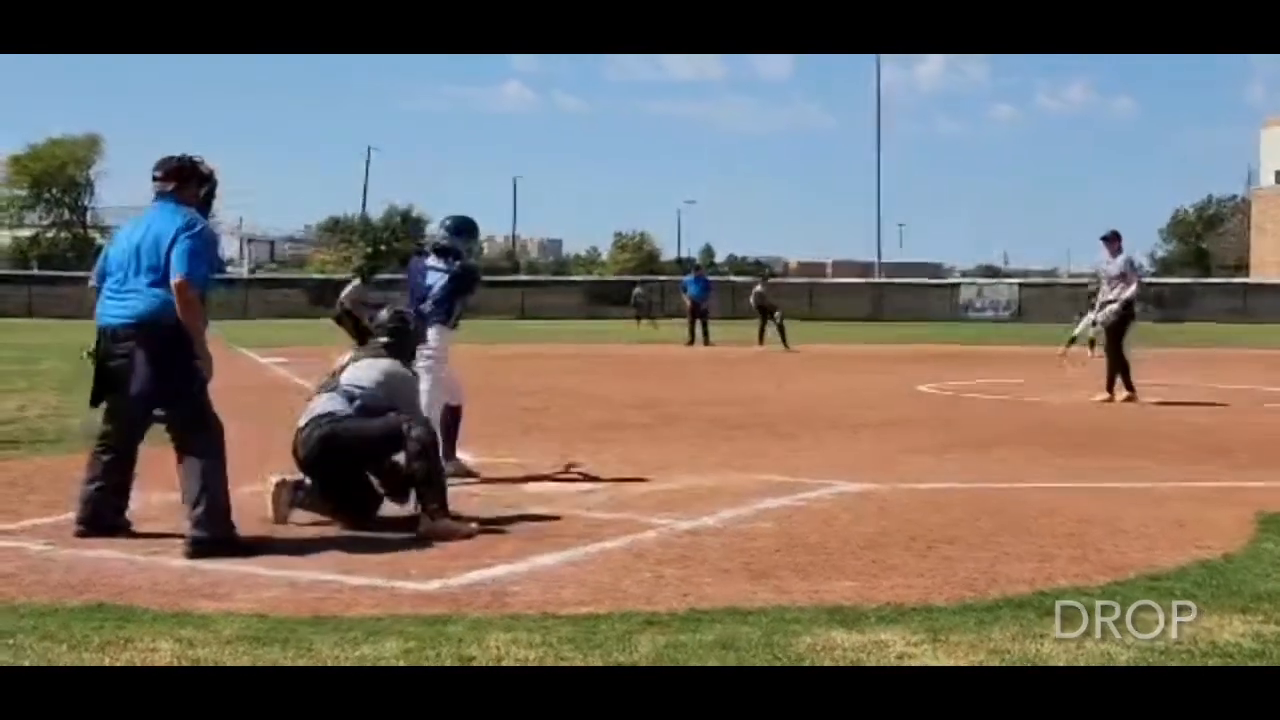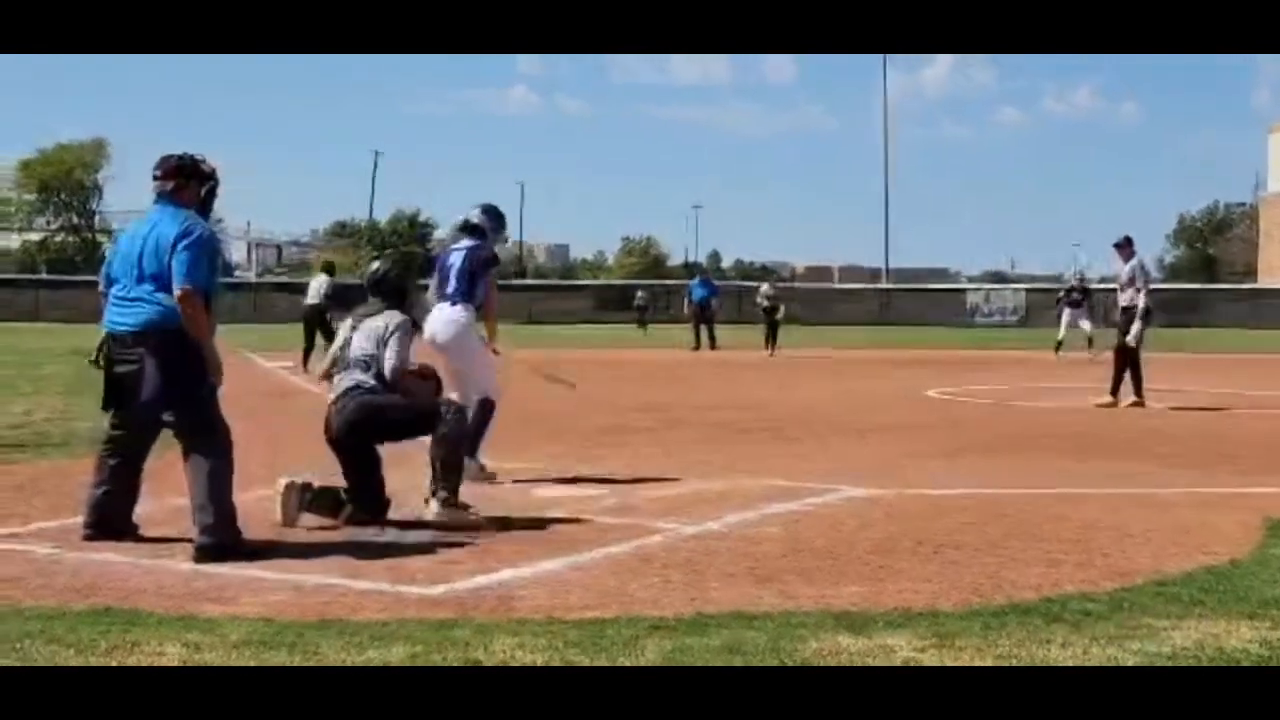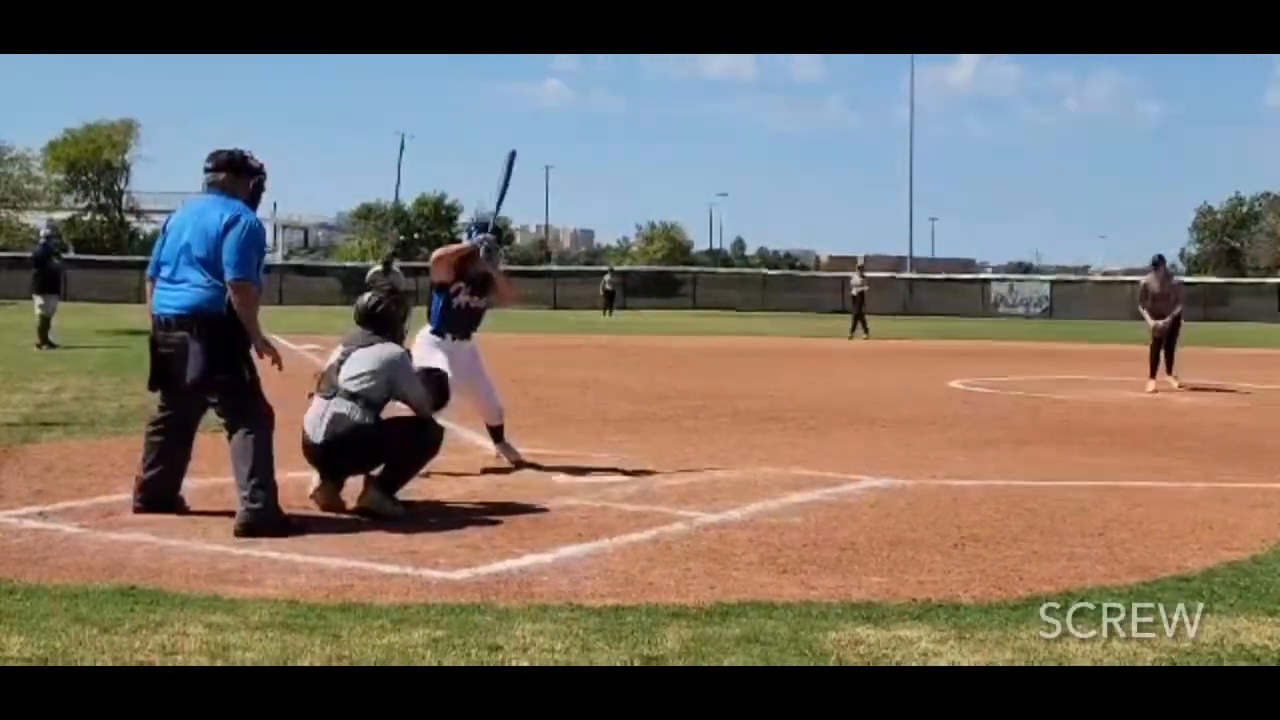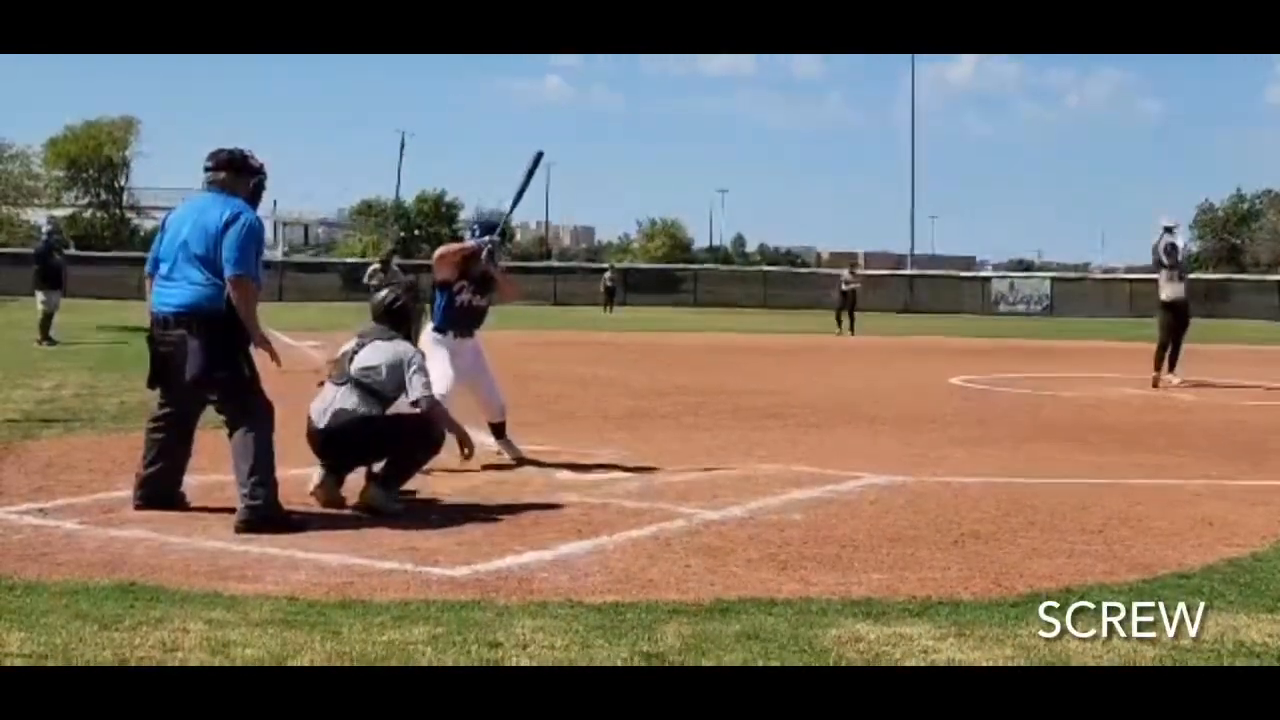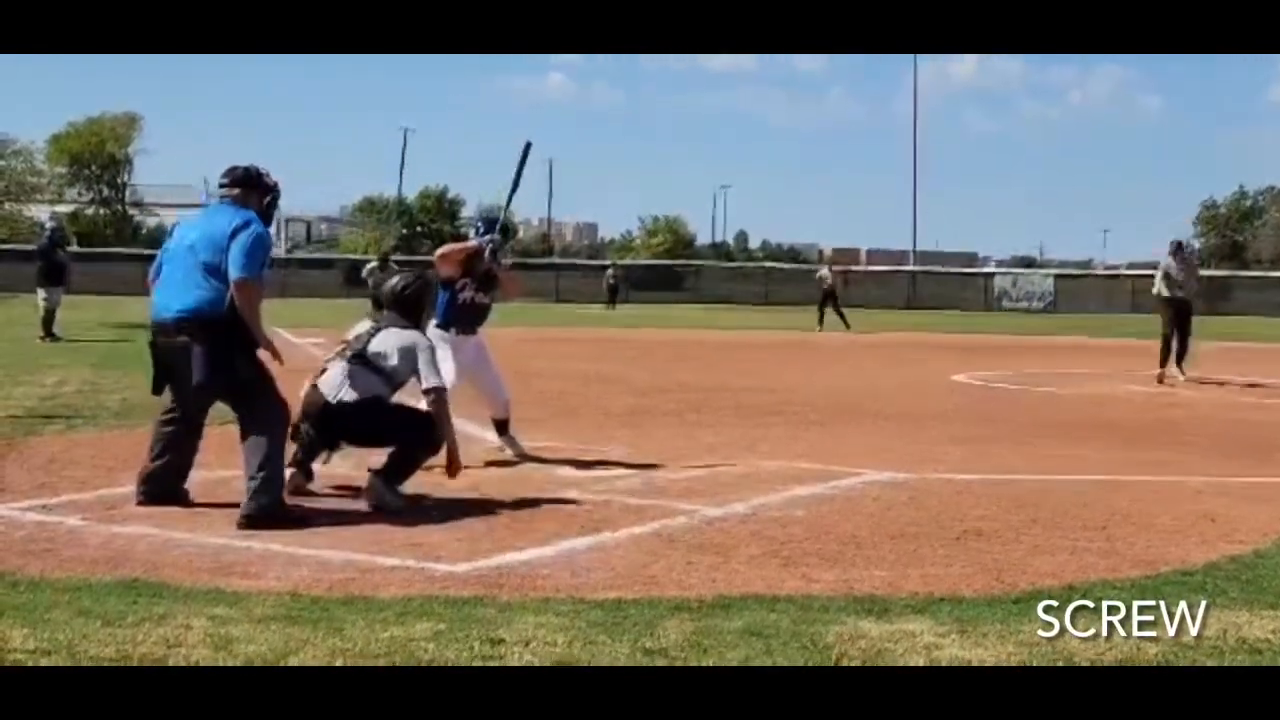
dt=0.5s
person 1, frame 1
left shoulder: (129, 227)
right shoulder: (191, 226)
left elbow: (98, 283)
right elbow: (182, 286)
right wrist: (200, 344)
left hip: (112, 339)
right hip: (158, 339)
left knee: (118, 430)
right knee: (198, 433)
left ankle: (96, 514)
right ankle: (209, 532)
person 1, frame 2
left shoulder: (132, 230)
right shoulder: (193, 230)
left elbow: (106, 290)
right elbow: (186, 297)
left wrist: (115, 340)
right wrist: (210, 352)
left hip: (123, 345)
right hip: (167, 346)
left knee: (125, 435)
right knee: (206, 439)
left ankle: (104, 517)
right ankle: (216, 536)
person 1, frame 3
left shoulder: (180, 215)
right shoulder: (241, 219)
left elbow: (152, 277)
right elbow: (238, 284)
left wrist: (161, 329)
right wrist: (256, 336)
left hip: (169, 328)
right hip: (210, 330)
left knee: (173, 414)
right knee: (249, 417)
left ankle: (153, 492)
right ankle: (257, 510)
person 1, frame 4
left shoulder: (178, 213)
right shoulder: (240, 217)
left elbow: (151, 273)
right elbow: (237, 281)
right wrist: (254, 332)
left hip: (167, 326)
right hip: (210, 328)
left knee: (173, 411)
right knee: (250, 414)
left ankle: (153, 489)
right ankle: (257, 507)
person 1, frame 5
left shoulder: (189, 222)
right shoulder: (249, 226)
left elbow: (153, 277)
right elbow: (242, 282)
right wrist: (259, 334)
left hip: (165, 329)
right hip: (209, 330)
left knee: (184, 409)
right knee: (266, 412)
left ankle: (157, 485)
right ankle: (263, 503)
person 2, frame 1
left shoulder: (417, 264)
right shoulder: (467, 273)
right hip: (430, 344)
left knee: (453, 396)
right knee: (425, 414)
left ankle: (448, 459)
person 2, frame 2
left shoulder: (448, 252)
right shoulder: (485, 253)
left elbow: (434, 294)
right elbow: (489, 301)
right wrist: (490, 338)
left hip: (436, 320)
right hip: (456, 321)
left knee: (465, 389)
right knee: (487, 389)
left ankle: (462, 447)
right ankle: (468, 455)
person 2, frame 3
left shoulder: (486, 279)
right shoulder: (449, 271)
left elbow: (508, 297)
right elbow: (437, 257)
left wrist: (492, 269)
right wrist: (473, 244)
left hip: (464, 345)
right hip: (434, 343)
left knee: (489, 398)
left ankle: (500, 444)
person 2, frame 4
left shoulder: (488, 277)
right shoulder: (452, 268)
left elbow: (509, 294)
right elbow: (439, 255)
left wrist: (492, 268)
right wrist: (476, 244)
left hip: (467, 342)
right hip: (438, 340)
left knee: (492, 395)
right knee: (441, 390)
left ankle: (502, 441)
person 2, frame 5
left shoulder: (491, 274)
right shoulder: (455, 266)
right elbow: (440, 254)
left wrist: (494, 266)
right wrist: (478, 243)
left hip: (471, 339)
right hip: (441, 336)
left knee: (497, 391)
right knee: (443, 384)
left ankle: (505, 437)
person 3, frame 1
left shoulder: (353, 359)
right shoulder: (399, 372)
right elbow: (416, 426)
left hip: (308, 442)
right hip: (329, 436)
left knee: (363, 510)
right knee: (418, 431)
left ankle: (295, 492)
right ankle: (435, 518)
person 3, frame 2
left shoulder: (353, 320)
right shoulder: (397, 319)
left elbow: (325, 371)
right elbow: (395, 375)
right wrist: (420, 388)
left hip: (338, 416)
right hip: (362, 410)
right knee: (450, 414)
left ankle: (303, 494)
right ankle: (444, 500)
person 3, frame 3
left shoulder: (345, 348)
right shoulder: (394, 353)
right elbow: (423, 409)
right wrist: (427, 393)
left hip: (312, 446)
right hip: (344, 446)
left knee: (372, 426)
right knee: (429, 431)
left ankle: (328, 481)
right ankle: (379, 491)
person 3, frame 4
left shoulder: (357, 341)
right shoulder: (407, 351)
right elbow: (427, 406)
right wrist: (460, 432)
left hip: (317, 434)
right hip: (347, 436)
right knee: (431, 431)
left ankle: (330, 474)
right ankle: (379, 488)
person 3, frame 5
left shoulder: (364, 326)
right shoulder: (418, 341)
left elbow: (331, 368)
right elbow: (436, 396)
left wrist: (306, 416)
right wrist: (452, 446)
left hip: (316, 405)
right hip: (357, 413)
right knee: (431, 431)
left ankle: (298, 470)
right ankle: (384, 482)
